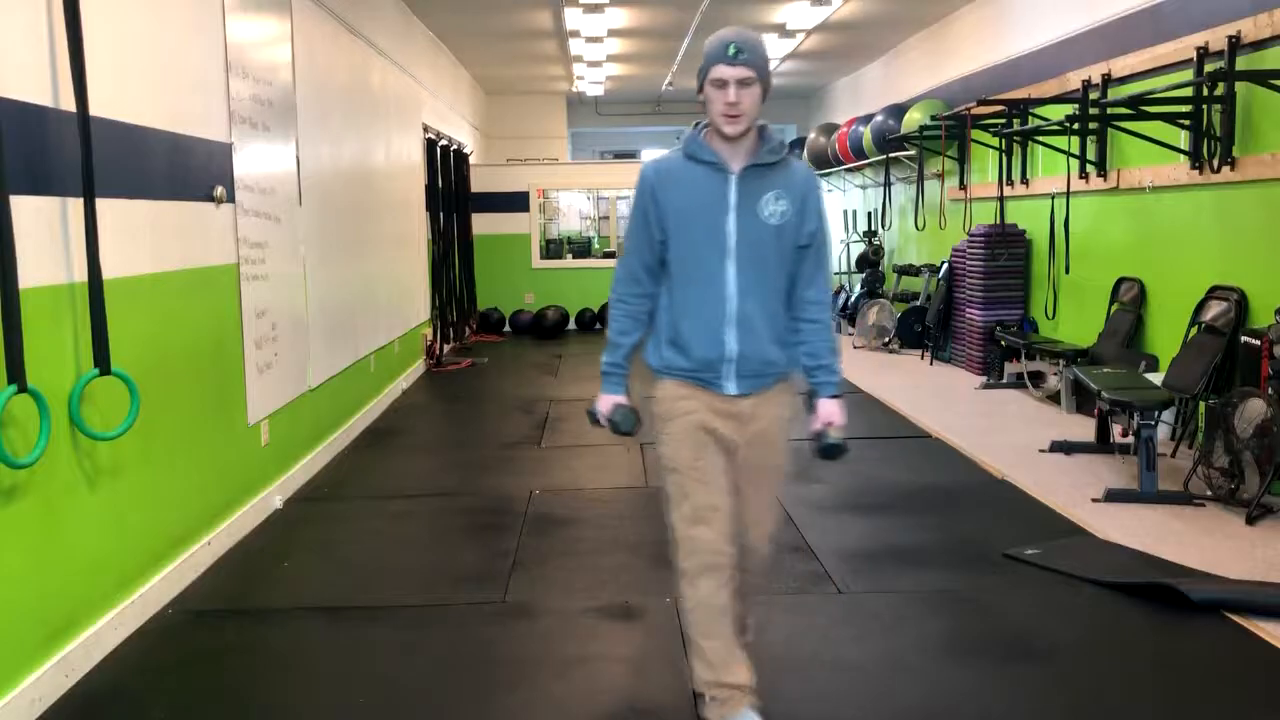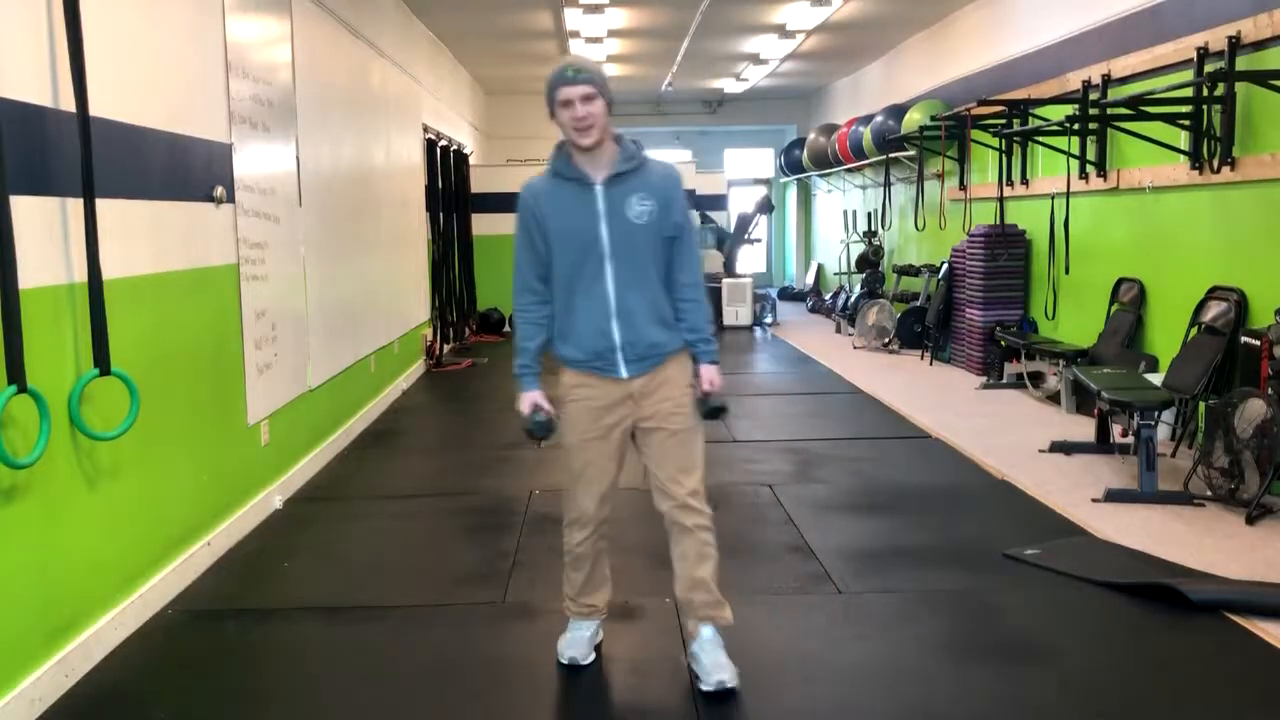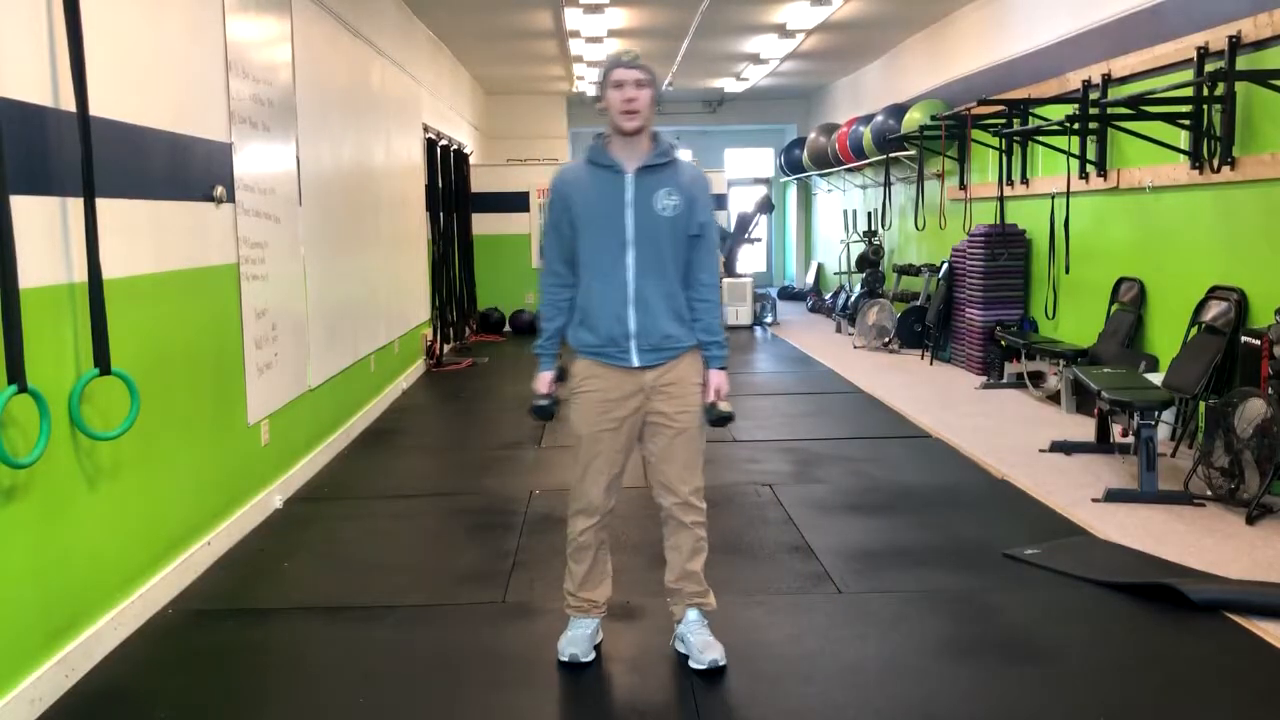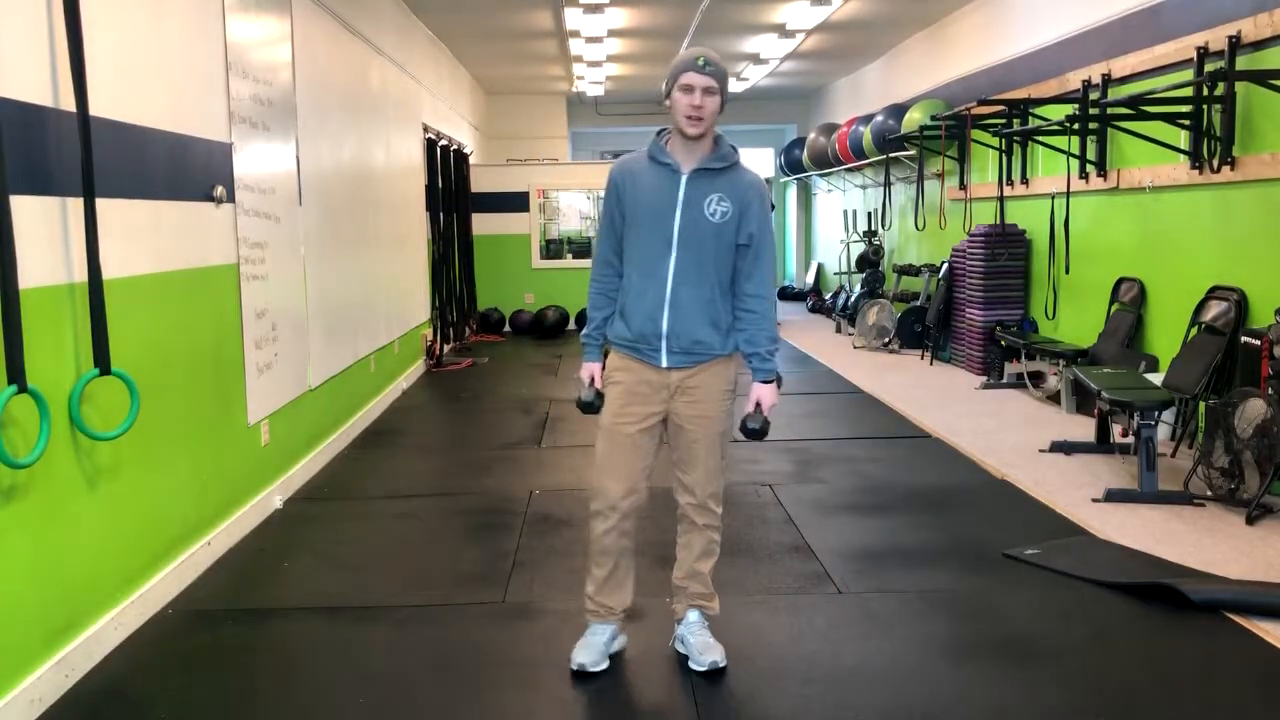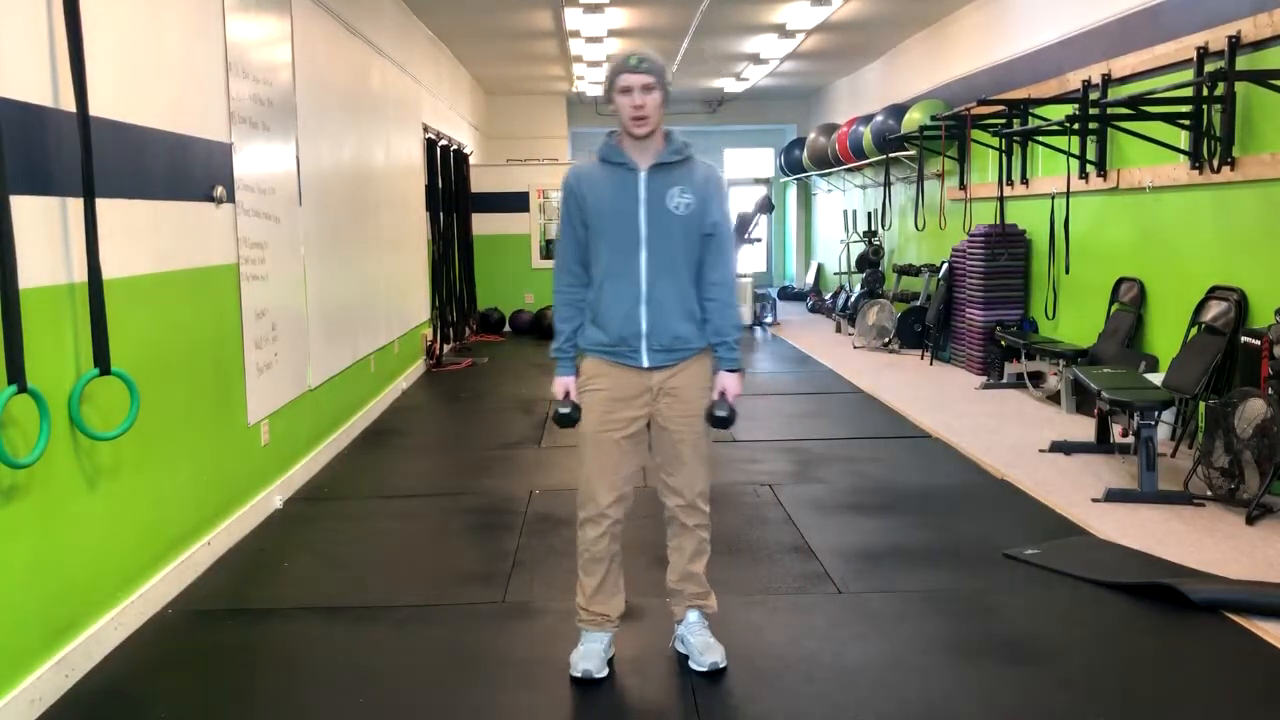
dt=0.7s
person 1, frame 1
left shoulder: (796, 183)
right shoulder: (662, 180)
left elbow: (813, 293)
right elbow: (635, 287)
left wrist: (827, 387)
right wrist: (613, 377)
left hip: (767, 394)
right hip: (685, 394)
left knee: (753, 542)
right knee: (705, 549)
left ankle: (725, 645)
person 1, frame 2
left shoulder: (661, 181)
right shoulder: (540, 196)
left elbow: (687, 277)
right elbow: (532, 294)
left wrist: (705, 354)
right wrist: (527, 378)
left hip: (664, 370)
right hip: (586, 379)
left knee: (685, 504)
right knee: (584, 510)
left ankle: (705, 631)
right ankle: (584, 617)
person 1, frame 3
left shoulder: (689, 182)
right shoulder: (571, 183)
left elbow: (704, 279)
right elbow: (556, 279)
left wrist: (715, 359)
right wrist: (546, 359)
left hip: (678, 366)
right hip: (598, 369)
left knee: (683, 500)
right knee: (589, 502)
left ankle: (691, 615)
right ankle: (584, 614)
person 1, frame 4
left shoulder: (744, 188)
right shoulder: (627, 176)
left elbow: (756, 287)
right elbow: (606, 270)
left wrist: (765, 371)
right wrist: (592, 348)
left hip: (708, 369)
right hip: (630, 364)
left knee: (701, 503)
right knee: (612, 501)
left ankle: (693, 618)
right ankle: (604, 620)
person 1, frame 5
left shoulder: (702, 180)
right shoulder: (583, 182)
left elbow: (719, 278)
right elbow: (571, 279)
left wrist: (728, 360)
right wrist: (564, 362)
left hip: (686, 367)
right hip: (607, 368)
left knee: (688, 502)
right knee: (601, 507)
left ankle: (691, 618)
right ankle: (596, 626)
